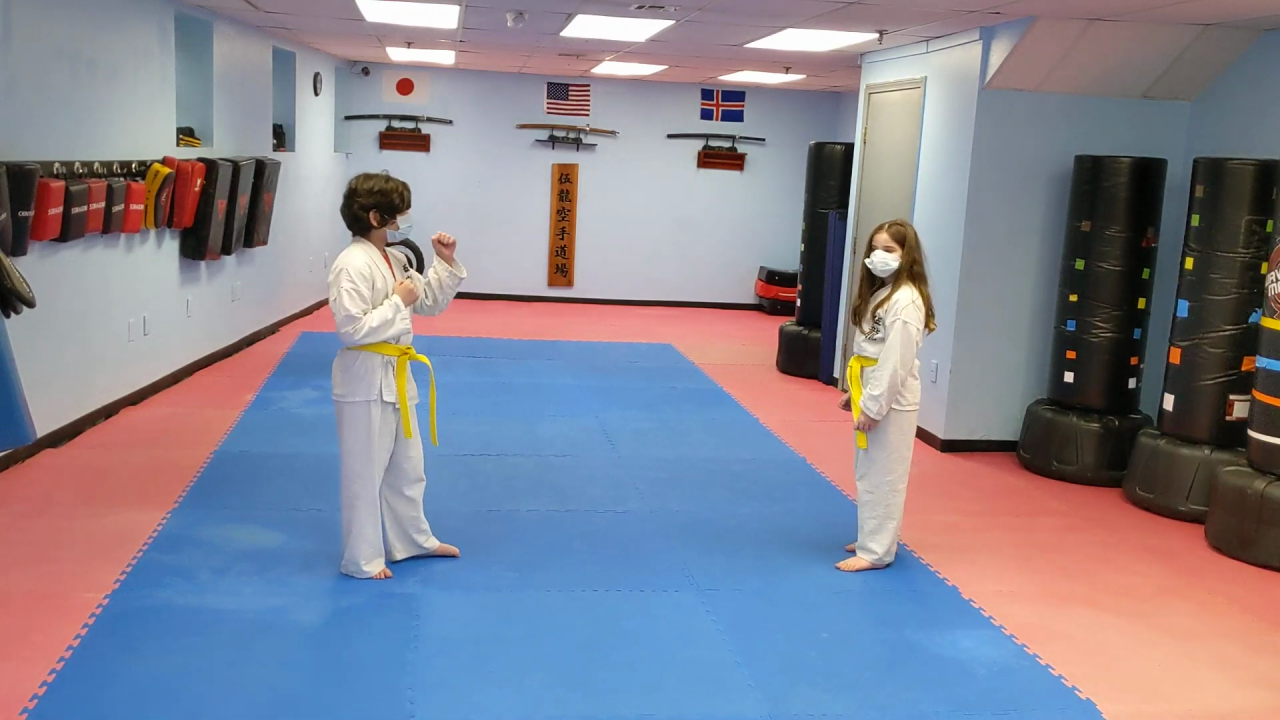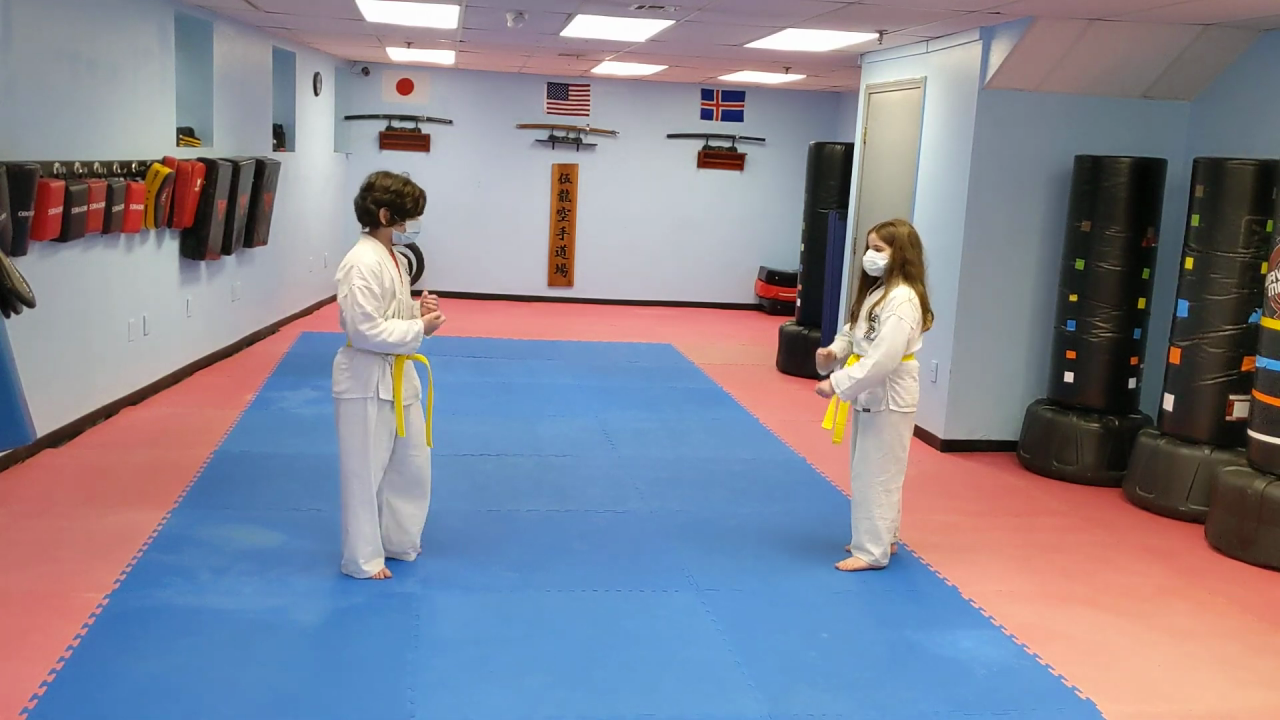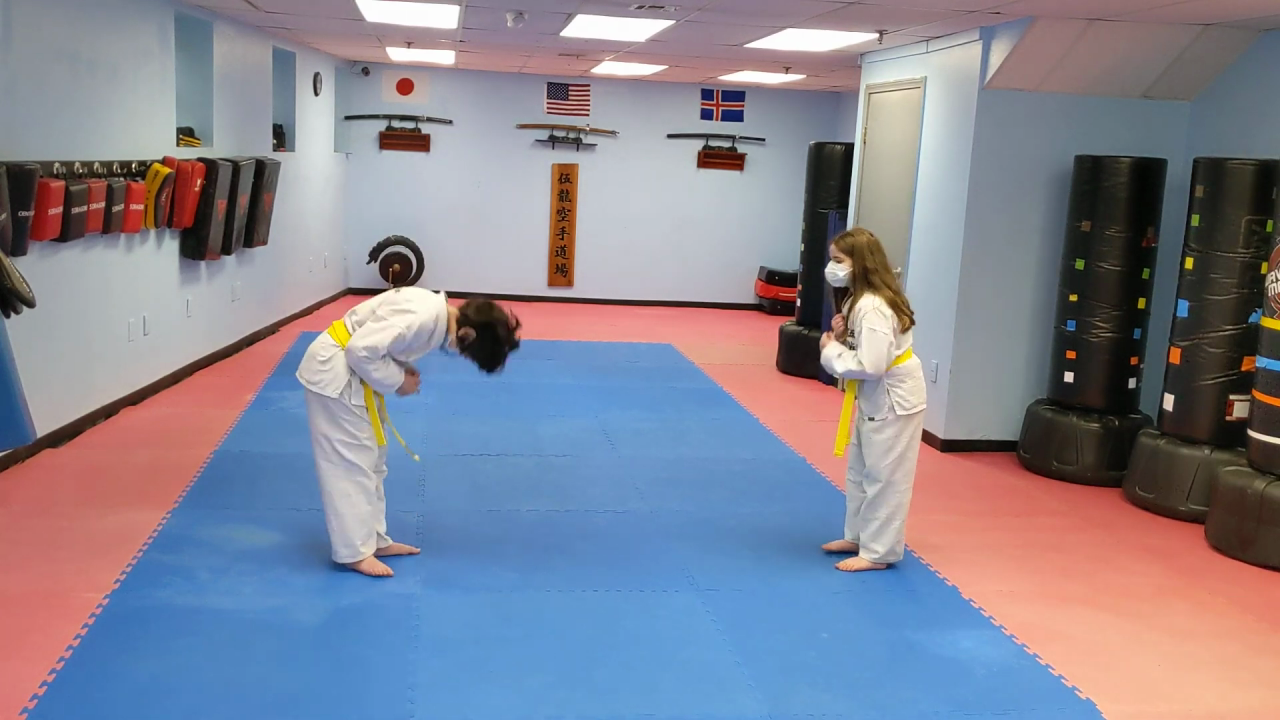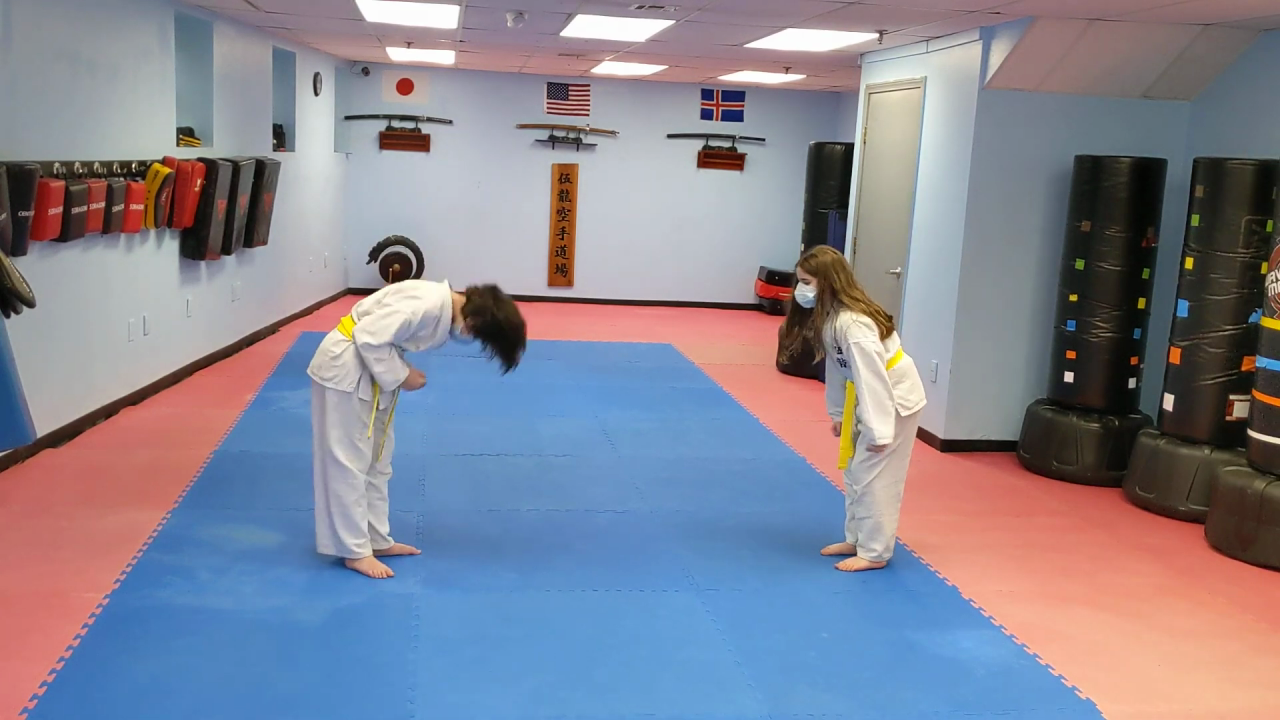
dt=0.4s
person 1, frame 1
left shoulder: (393, 260)
right shoulder: (353, 265)
left elbow: (430, 302)
right elbow: (352, 329)
left wrist: (446, 263)
right wrist: (397, 303)
left hip: (394, 376)
right hip: (364, 379)
left knee: (406, 465)
right knee: (365, 472)
left ankle: (413, 539)
right ankle: (362, 558)
person 1, frame 2
left shoulder: (391, 260)
right shoulder: (363, 263)
right elbow: (365, 330)
left wrist: (420, 311)
right wrist: (420, 329)
left hip: (397, 375)
right hip: (367, 379)
left knee: (412, 461)
right knee: (365, 471)
left ankle: (400, 542)
right ankle: (362, 559)
person 1, frame 3
left shoulder: (432, 310)
right shoulder: (427, 318)
right elbow: (362, 349)
left wrist: (403, 371)
right wrist: (398, 380)
left hip: (352, 373)
right hip: (333, 369)
left knee: (372, 458)
right knee: (353, 458)
left ankle: (374, 539)
right ankle: (356, 551)
person 1, frame 4
left shoulder: (445, 308)
right shoulder: (427, 305)
right elbow: (368, 336)
left wrist: (404, 373)
right wrist: (400, 377)
left hip: (364, 367)
right hip: (345, 368)
left knee: (377, 458)
right knee: (349, 457)
left ankle: (376, 537)
right ankle: (355, 549)
person 2, frame 1
left shoulder: (906, 301)
right shoulder: (878, 292)
left elbow: (895, 363)
left wrist: (873, 408)
right wrist: (856, 393)
left hip: (890, 400)
right hip: (873, 394)
left knee: (882, 474)
right knee: (870, 472)
left ankle: (875, 550)
right ankle: (879, 538)
person 2, frame 2
left shoulder: (903, 300)
right shoulder: (878, 291)
left elbow: (883, 358)
right elbow: (856, 335)
left wrist: (839, 384)
right wrist: (833, 353)
left hip: (888, 396)
right hip: (870, 393)
left knee: (876, 474)
right knee: (867, 471)
left ankle: (872, 551)
right ankle: (881, 538)
person 2, frame 3
left shoulder: (873, 308)
right shoulder: (858, 299)
left elbow: (870, 365)
right elbow: (855, 348)
left wrist: (830, 351)
right wrist: (836, 339)
left hip: (894, 398)
right hip: (874, 396)
left knee: (885, 476)
right knee: (859, 470)
left ankle: (878, 551)
right ankle: (857, 536)
person 2, frame 4
left shoulder: (853, 323)
right shoulder: (828, 316)
left elbow: (873, 380)
right elbow: (836, 368)
left wrist: (879, 432)
right wrist: (837, 413)
left hip: (894, 400)
right hip: (870, 399)
left knee: (873, 477)
right knee: (855, 473)
left ankle: (874, 552)
right ankle: (857, 538)
